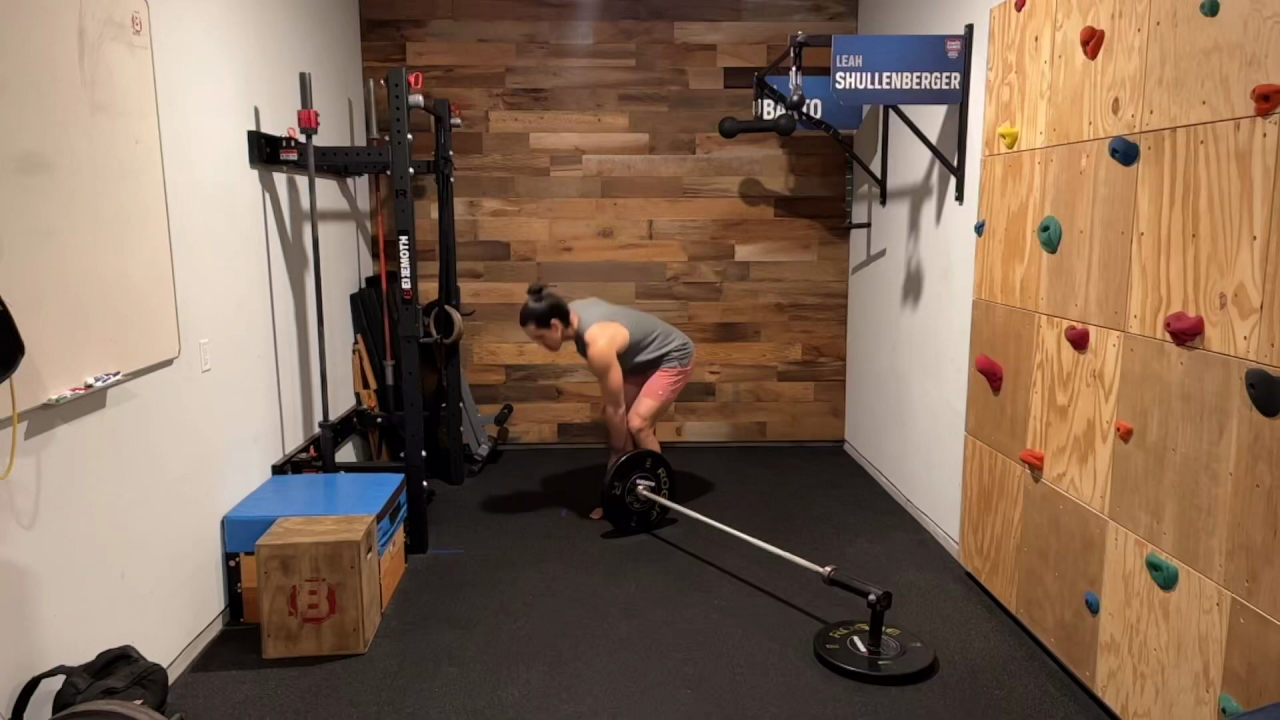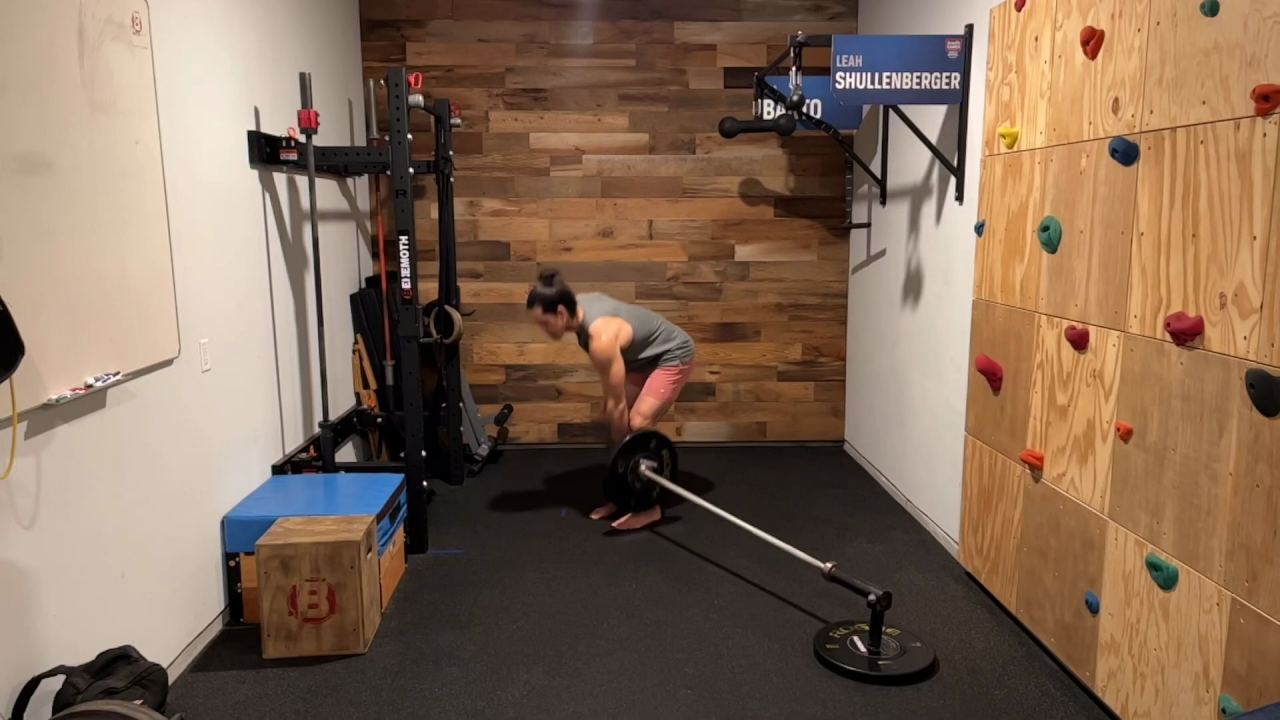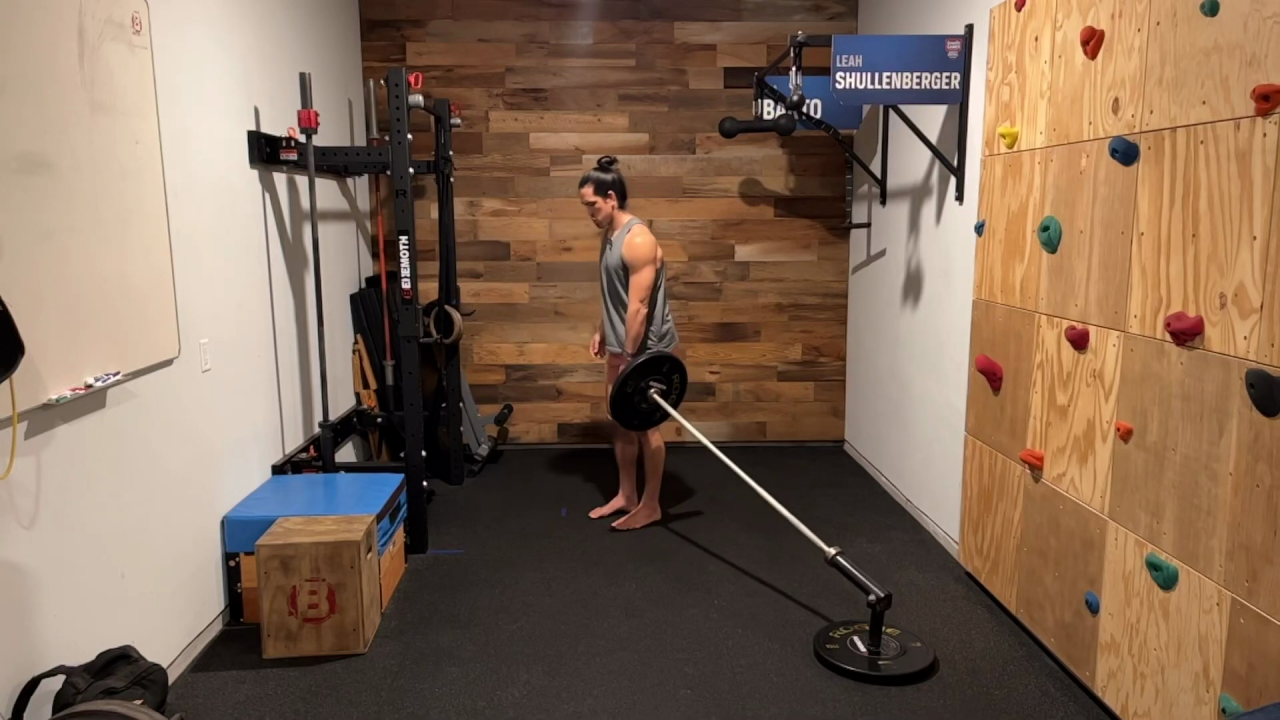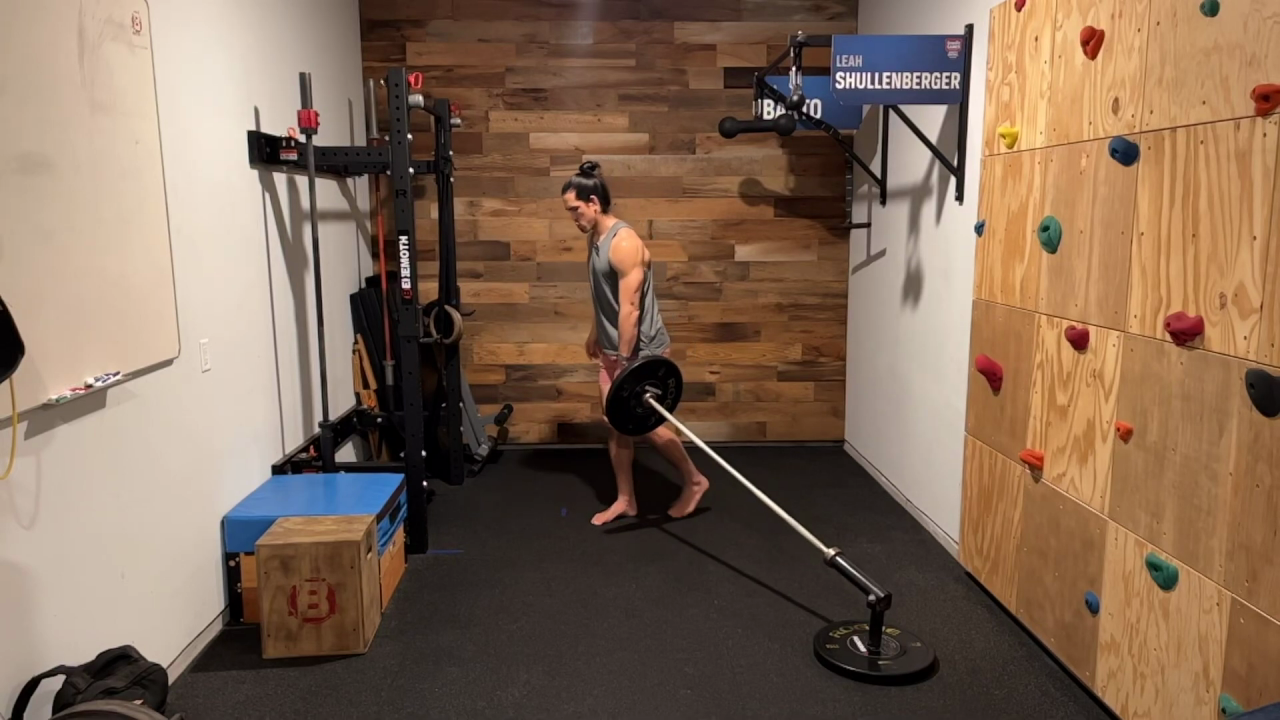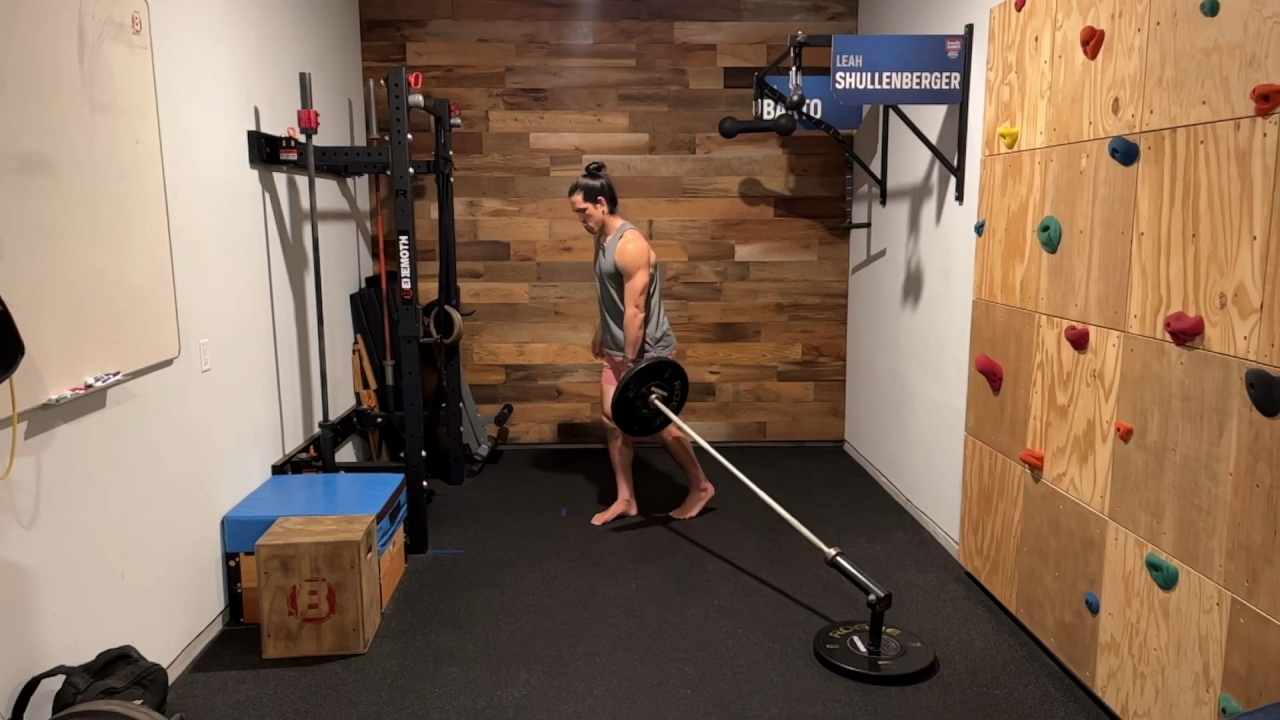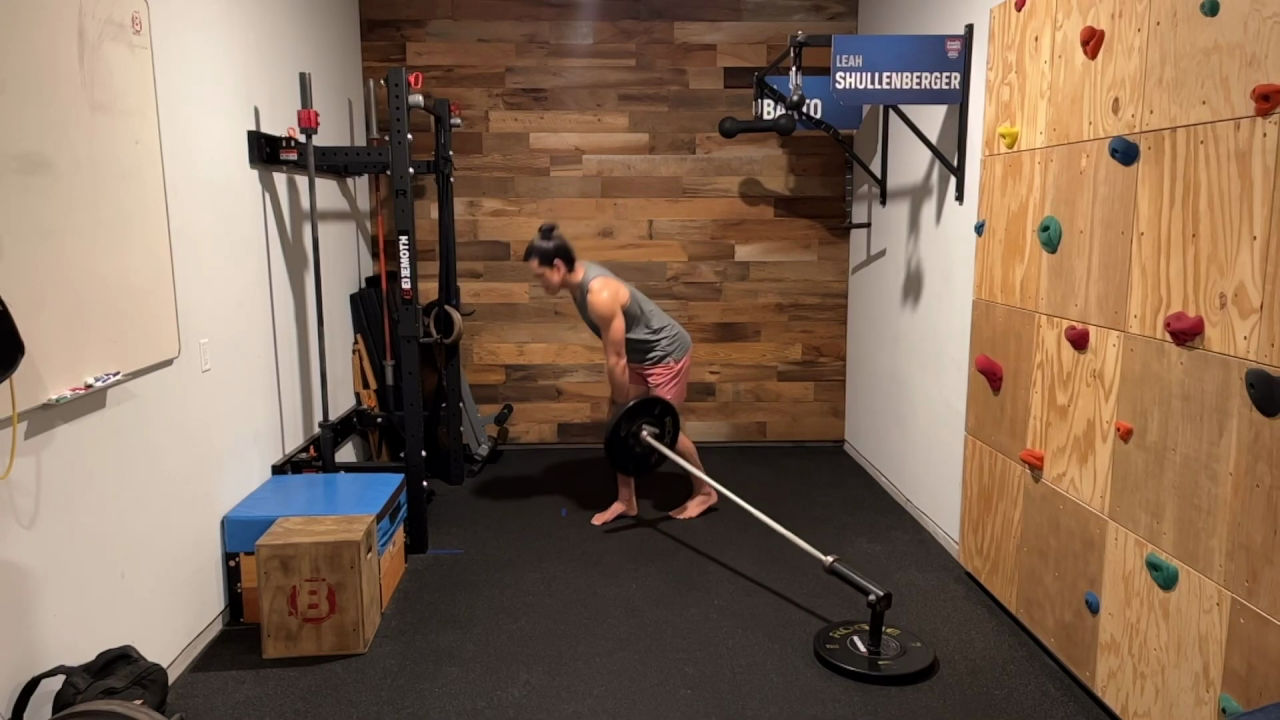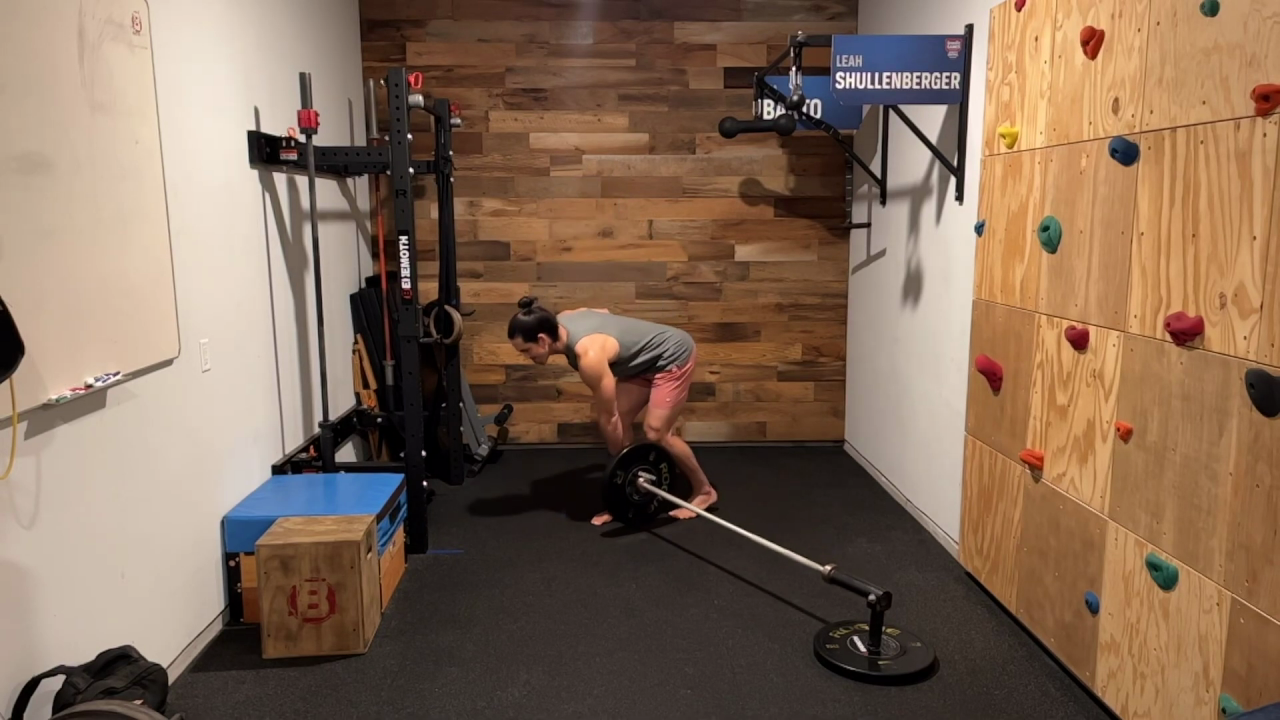
dt=0.7s
person 1, frame 1
left shoulder: (598, 345)
right shoulder: (573, 311)
left elbow: (616, 408)
left wrist: (618, 454)
left hip: (674, 357)
right hip: (647, 356)
left knee: (638, 423)
right knee: (612, 418)
person 1, frame 2
left shoulder: (601, 338)
right shoulder: (578, 304)
left elbow: (616, 403)
left hip: (674, 355)
right hip: (646, 353)
left knee: (639, 422)
right knee: (616, 419)
left ankle: (649, 506)
person 1, frame 3
left shoulder: (638, 240)
right shoulder: (609, 234)
left elbow: (639, 307)
left wrist: (630, 359)
right wrist: (601, 332)
left hip: (646, 350)
right hip: (620, 347)
left knee: (644, 426)
right knee: (620, 423)
left ankle: (650, 505)
right ankle: (625, 495)
person 1, frame 4
left shoulder: (624, 243)
right shoulder: (596, 238)
left elbow: (631, 309)
left wrist: (628, 362)
right wrist: (594, 334)
left hip: (642, 350)
right hip: (613, 350)
right knee: (616, 424)
left ankle: (694, 480)
right ankle: (625, 499)
person 1, frame 5
left shoulder: (630, 245)
right shoulder: (602, 239)
left elbow: (636, 311)
left wrist: (633, 365)
right wrist: (600, 333)
left hip: (647, 352)
right hip: (617, 350)
left knee: (659, 425)
right knee: (613, 423)
left ankle: (701, 486)
right ankle: (625, 499)
person 1, frame 6
left shoulder: (600, 295)
right shoulder: (579, 279)
left elbow: (617, 359)
left wrist: (620, 405)
left hip: (666, 352)
right hip: (639, 354)
left ankle: (704, 492)
right ankle: (626, 500)
person 1, frame 7
left shoulder: (589, 356)
right shoulder: (562, 320)
left elbow: (608, 418)
left hip: (673, 356)
right hip: (646, 358)
left knee: (656, 432)
right knee: (621, 419)
left ankle: (704, 491)
